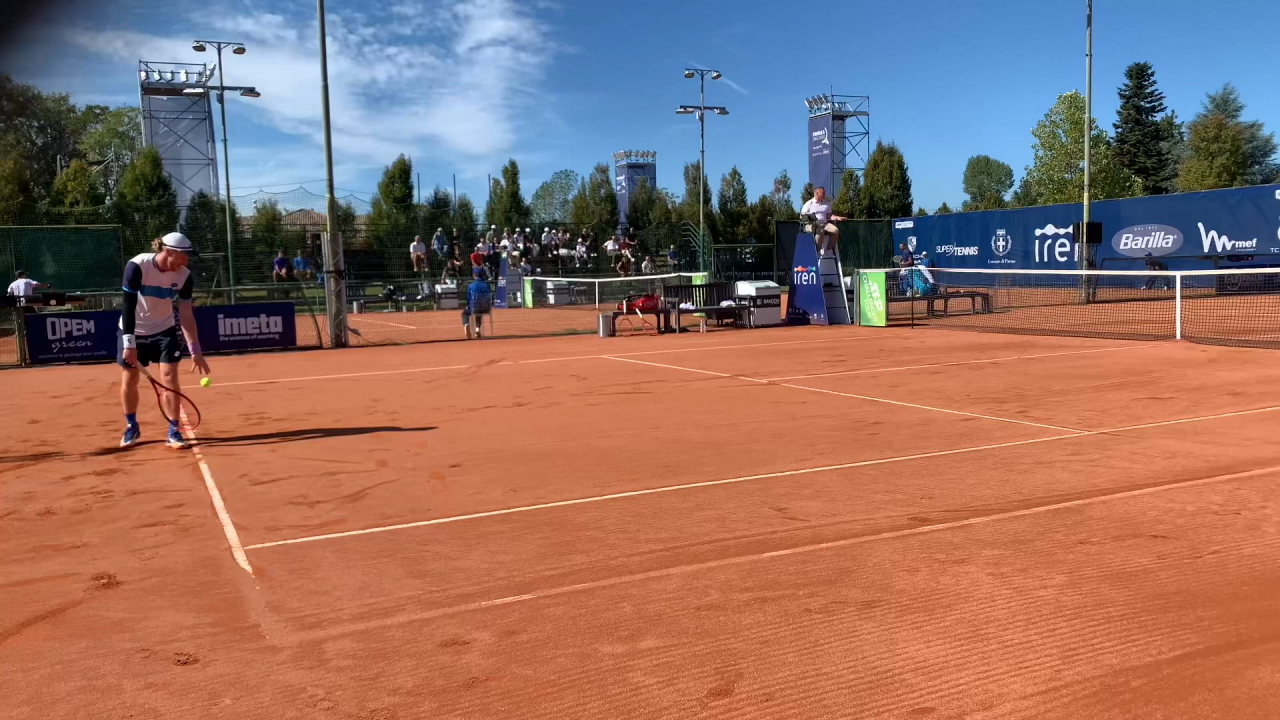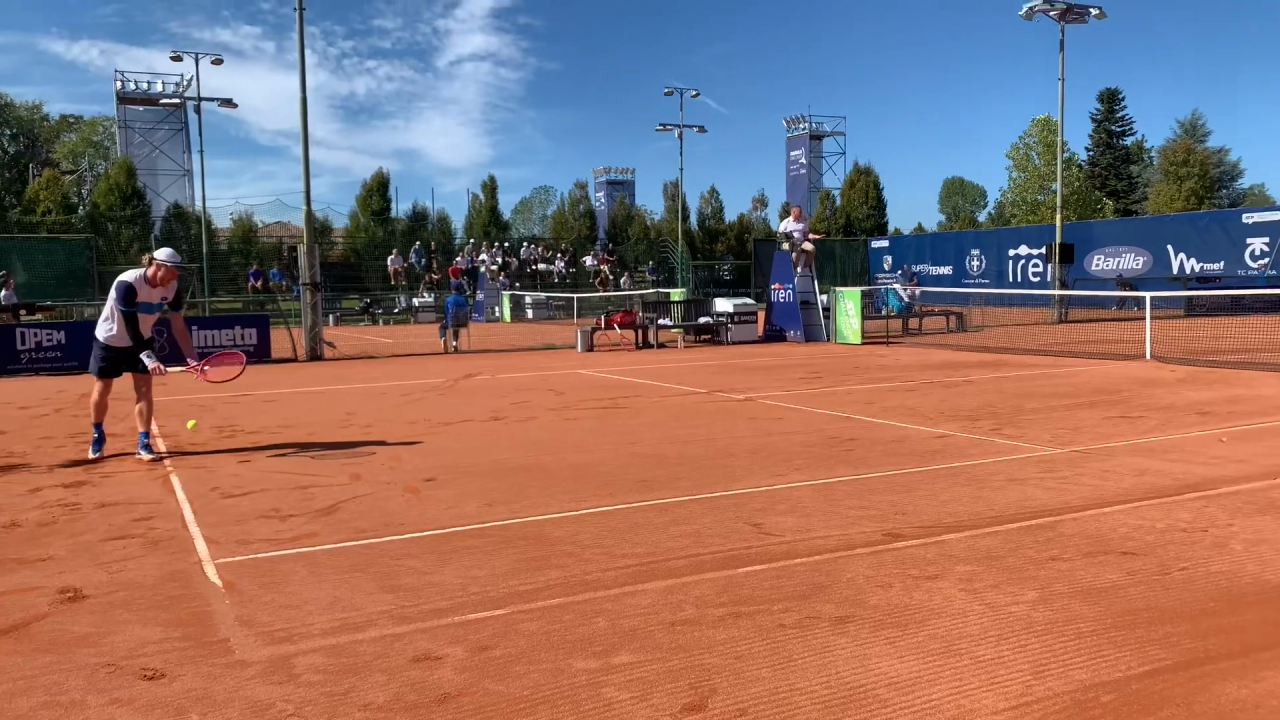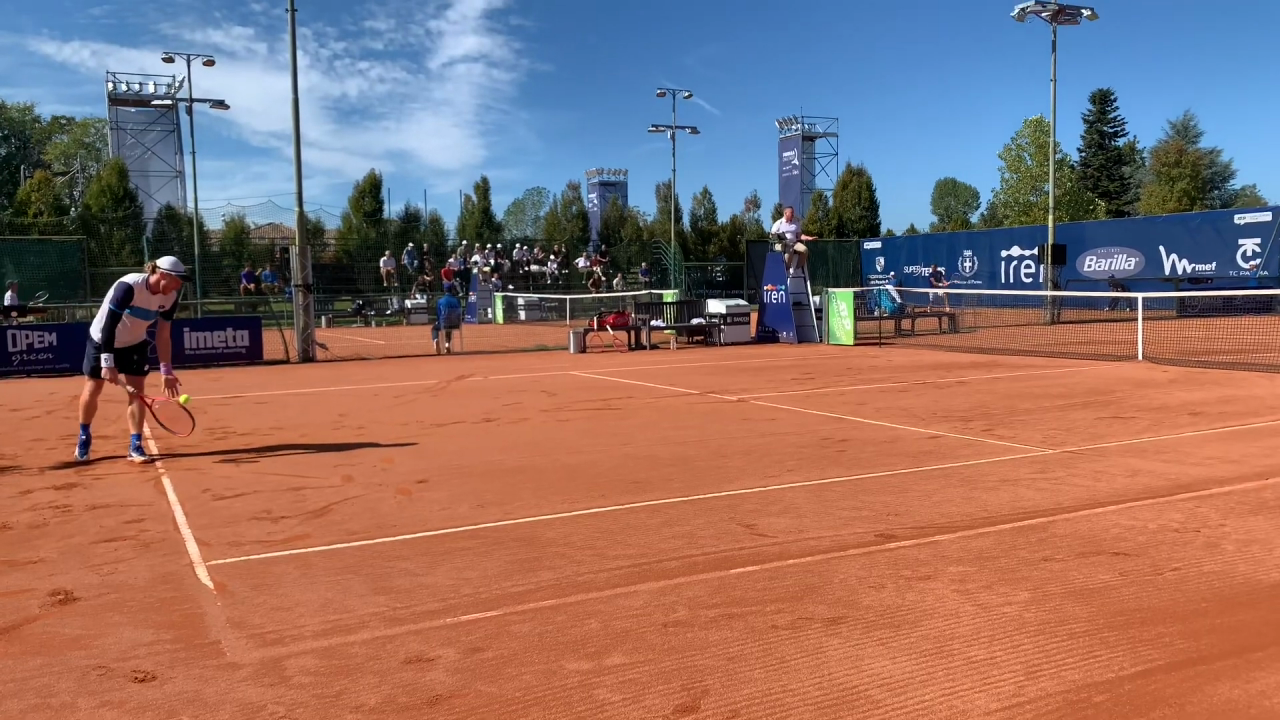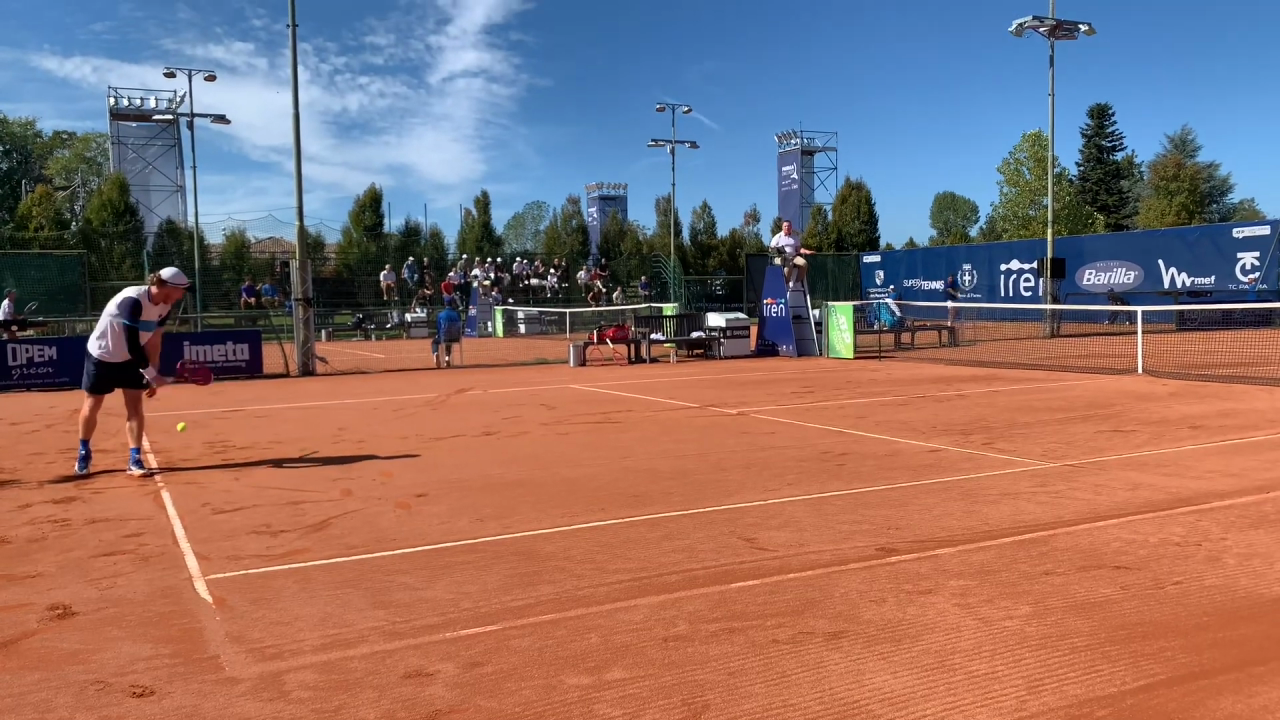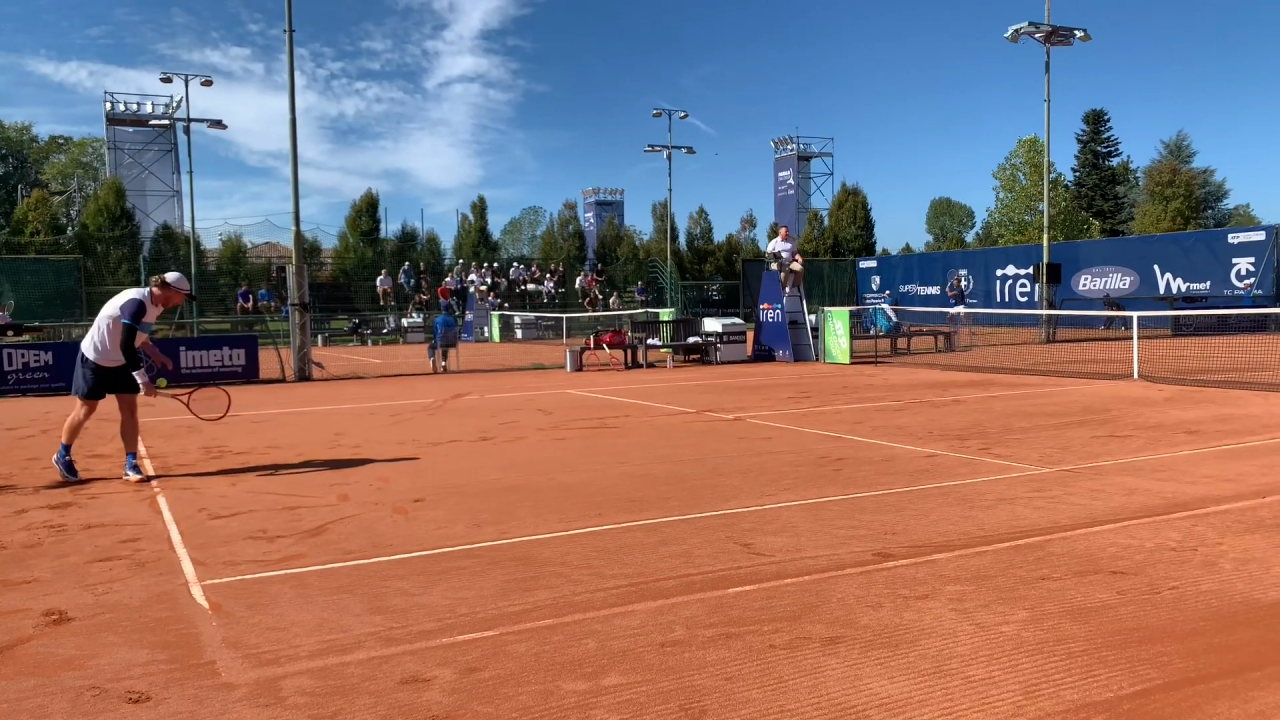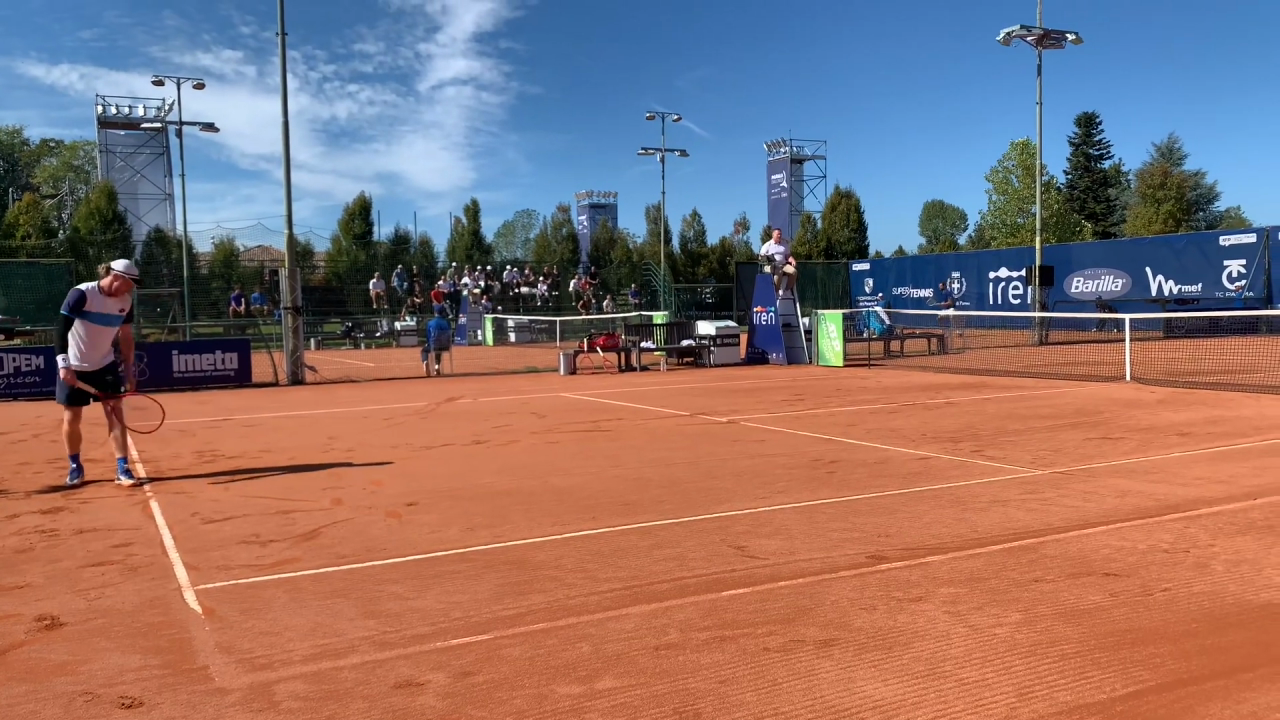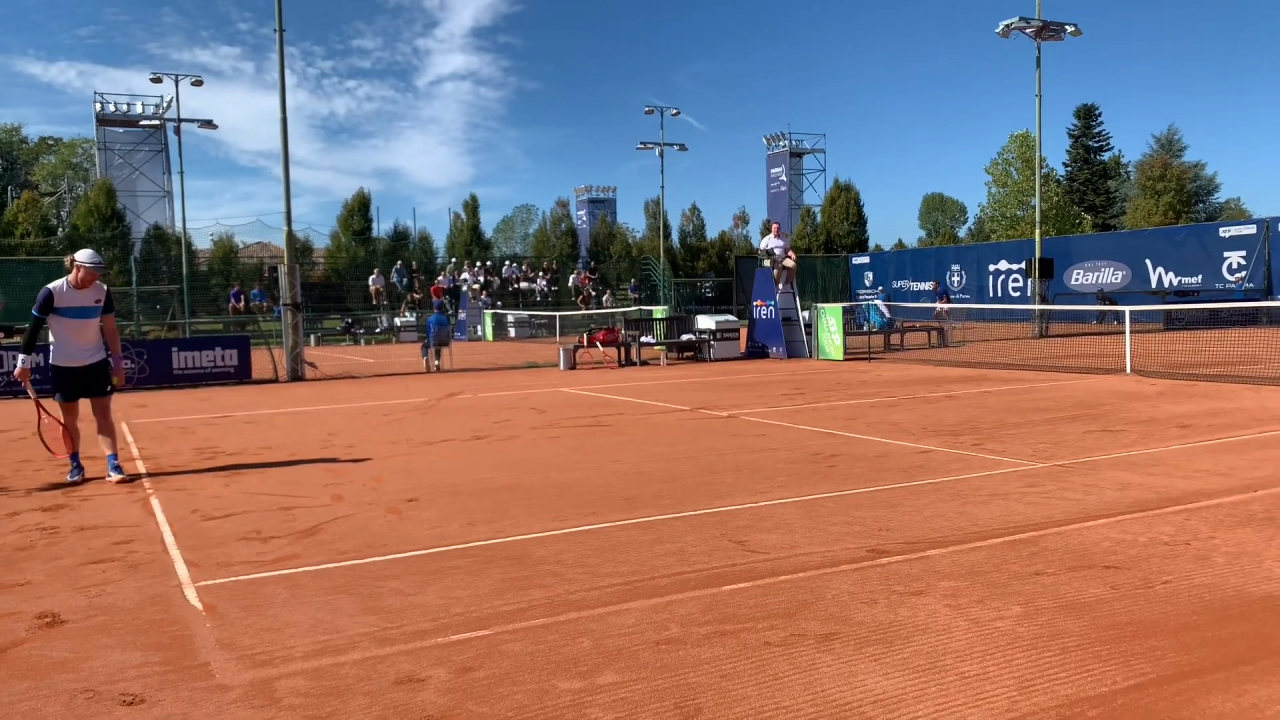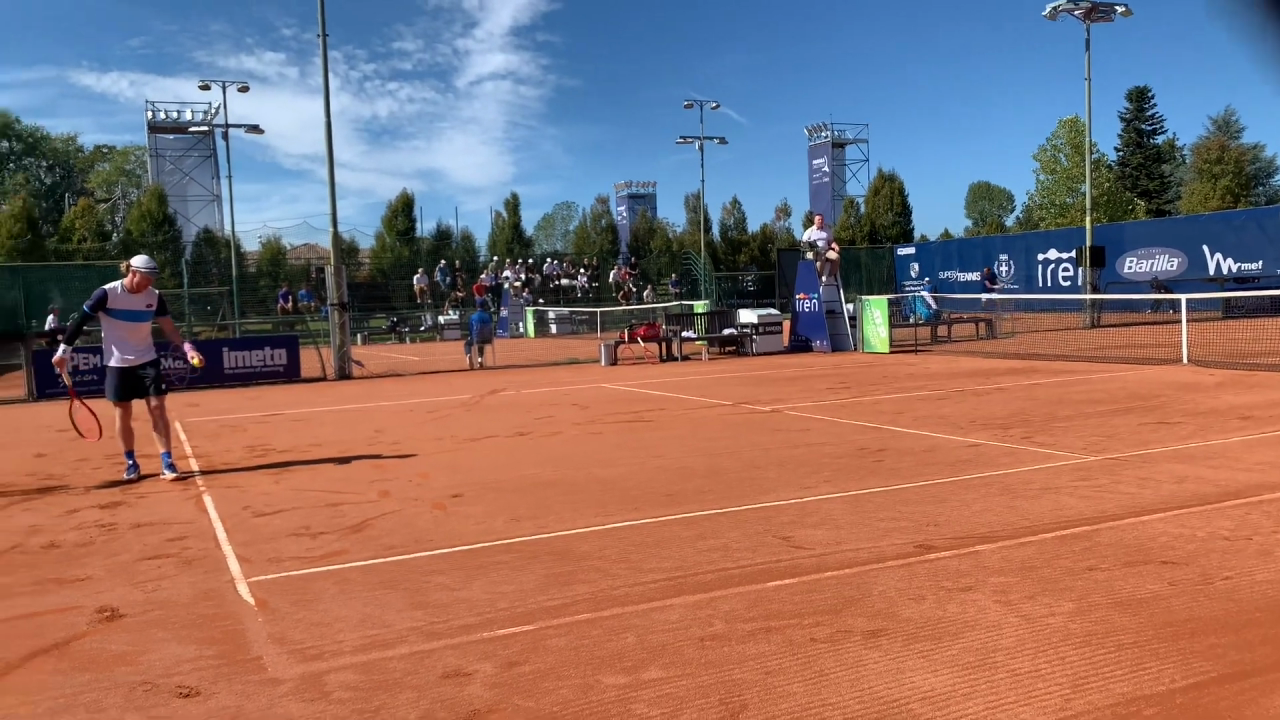
dt=0.5s
person 1, frame 1
left shoulder: (184, 276)
right shoulder: (137, 266)
left elbow: (186, 315)
right elbow: (129, 307)
left wrist: (195, 351)
right wrist: (129, 342)
left hip: (164, 329)
right hip: (133, 331)
left knee: (170, 376)
right knee: (129, 381)
left ankle: (173, 431)
right ankle: (132, 427)
person 1, frame 2
left shoulder: (171, 289)
right shoulder: (128, 284)
left elbow: (178, 326)
right elbow: (131, 328)
left wrist: (192, 359)
right wrist: (149, 358)
left hip: (141, 341)
right hip: (108, 341)
left knee: (144, 388)
right knee: (101, 391)
left ankle: (144, 443)
right ankle: (98, 436)
person 1, frame 3
left shoulder: (170, 298)
right shoulder: (128, 286)
left elbow: (163, 336)
right elbow: (108, 326)
left wrist: (166, 371)
right wrist: (108, 363)
left hip: (135, 344)
right hip: (102, 341)
left knee: (137, 390)
right knee: (92, 391)
left ankle: (135, 446)
right ankle: (84, 437)
person 1, frame 4
left shoulder: (164, 306)
right shoulder: (133, 301)
left elbow: (153, 341)
right elbow: (133, 344)
left wrist: (152, 378)
right wrist: (152, 375)
left hip: (131, 358)
right hip: (101, 355)
left knee: (135, 405)
right knee: (92, 406)
left ankle: (135, 460)
right ankle: (84, 453)
person 1, frame 5
left shoulder: (157, 306)
right shoulder: (136, 302)
right elbow: (125, 344)
left wrist: (156, 355)
right wrist: (142, 380)
left hip: (122, 361)
right hip: (95, 359)
left knee: (130, 409)
right knee: (84, 411)
left ankle: (131, 465)
right ankle: (63, 456)
person 1, frame 6
left shoulder: (125, 301)
right shoulder: (81, 294)
left elbow: (126, 337)
right elbow: (61, 331)
left wrist: (129, 369)
right wrist: (64, 365)
left hip: (105, 365)
right hip: (73, 367)
left knee: (116, 414)
right knee: (71, 419)
left ankle: (123, 468)
right ankle: (75, 466)
person 1, frame 7
left shoulder: (102, 292)
right shoulder: (52, 292)
left elbow: (110, 329)
right elbow: (34, 328)
left wrist: (118, 361)
right wrist: (23, 362)
left hip: (96, 362)
right hip: (63, 365)
left knee: (103, 412)
right knee: (68, 416)
left ankle: (113, 465)
right ankle: (76, 465)
person 1, frame 8
left shoulder: (154, 296)
right shoulder: (107, 294)
left elbow: (170, 329)
right elbow: (80, 321)
left wrist: (188, 348)
right wrist: (63, 351)
left hip: (147, 361)
right hip: (117, 364)
left knee: (158, 410)
right knee: (123, 414)
left ankle: (167, 463)
right ankle: (131, 463)
